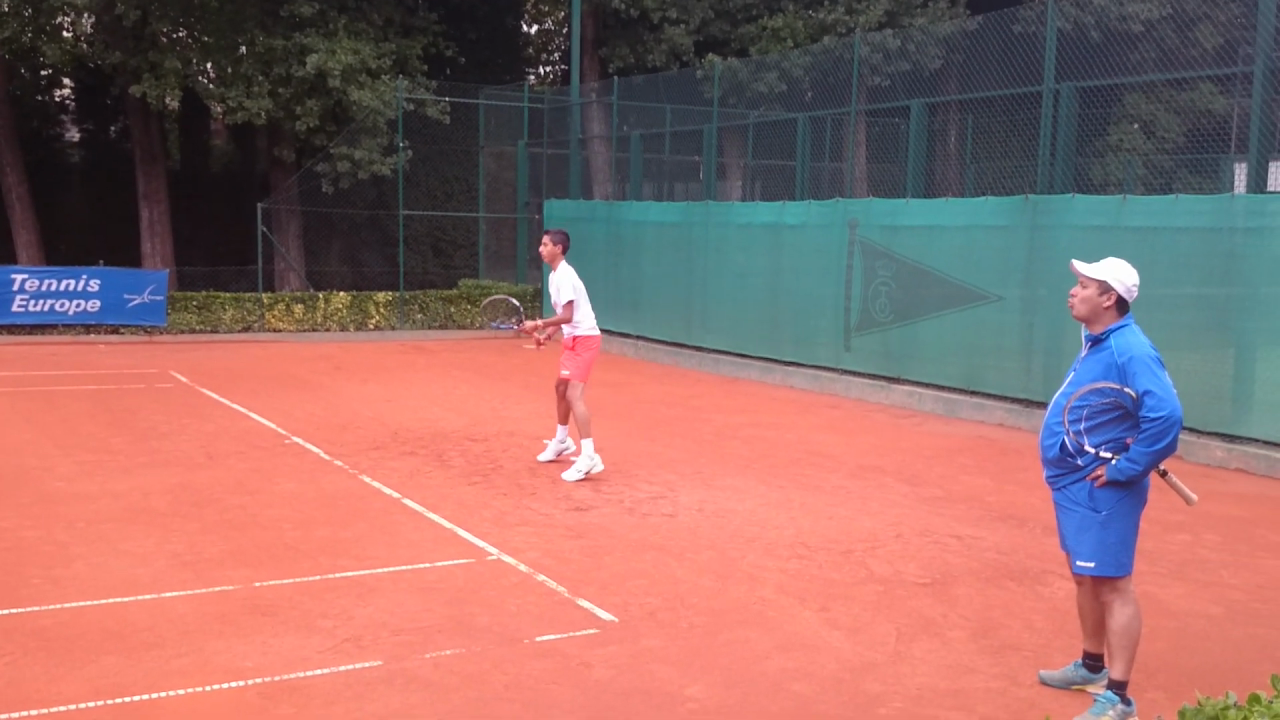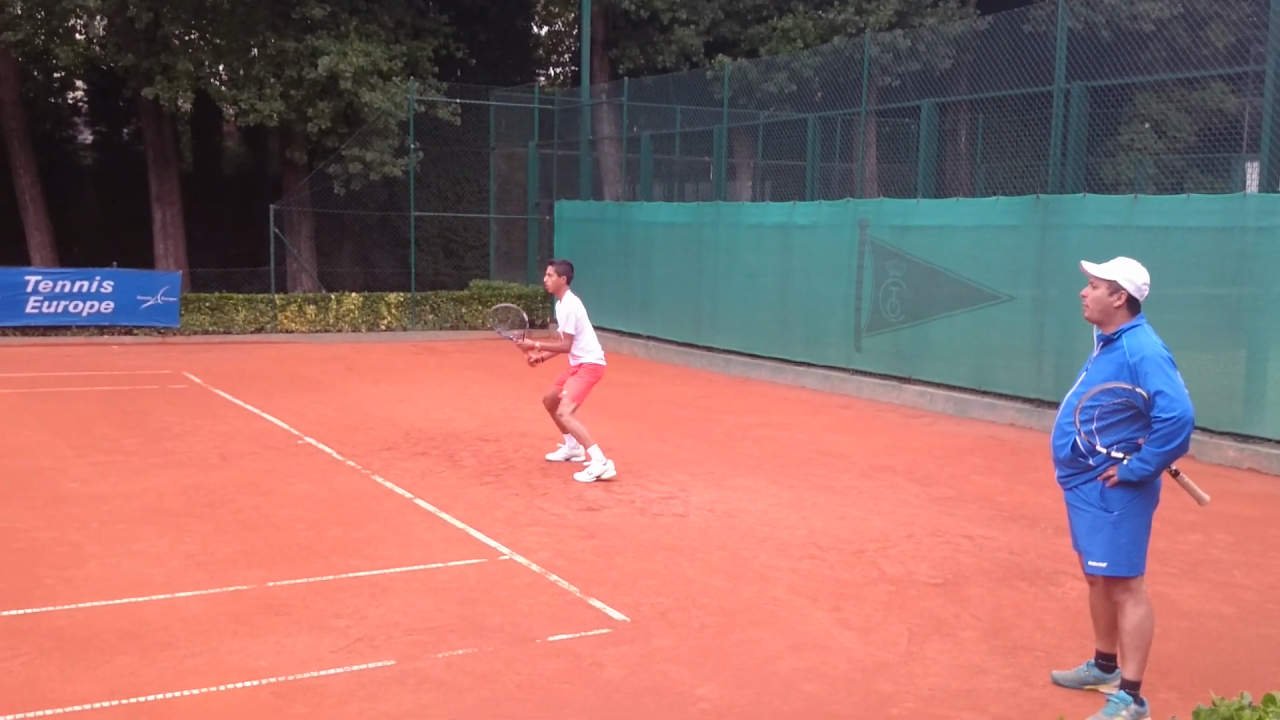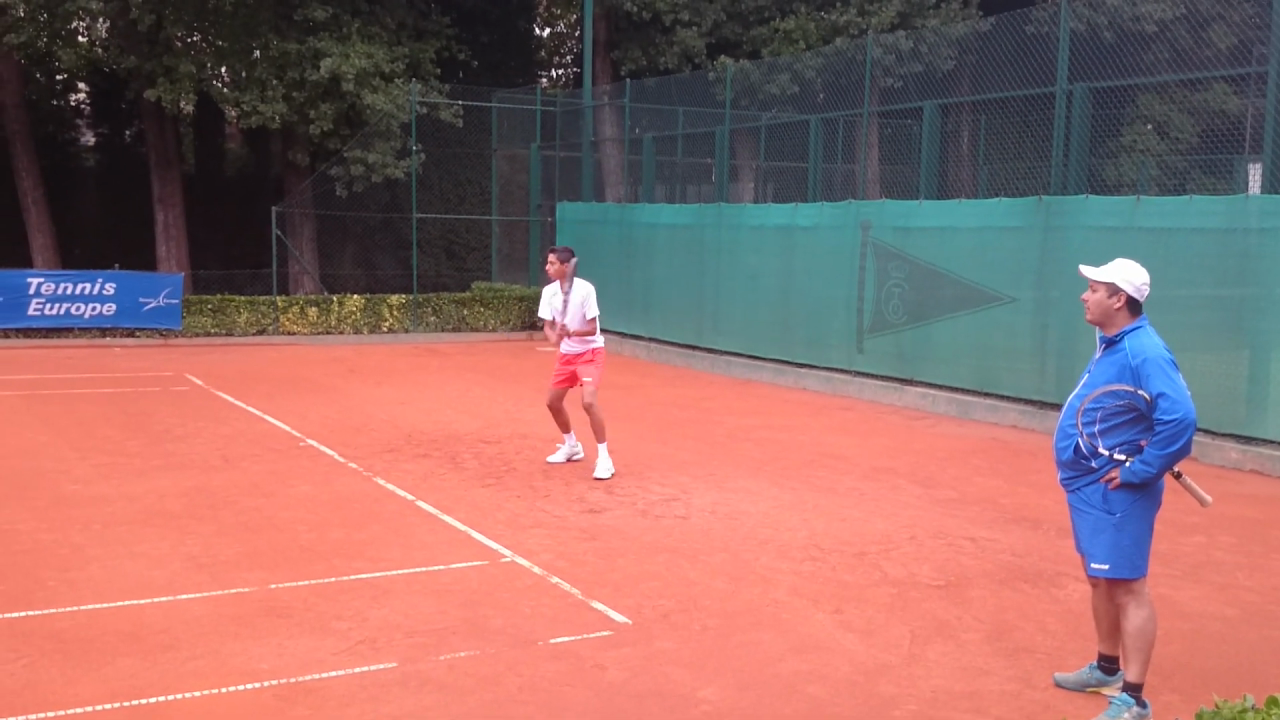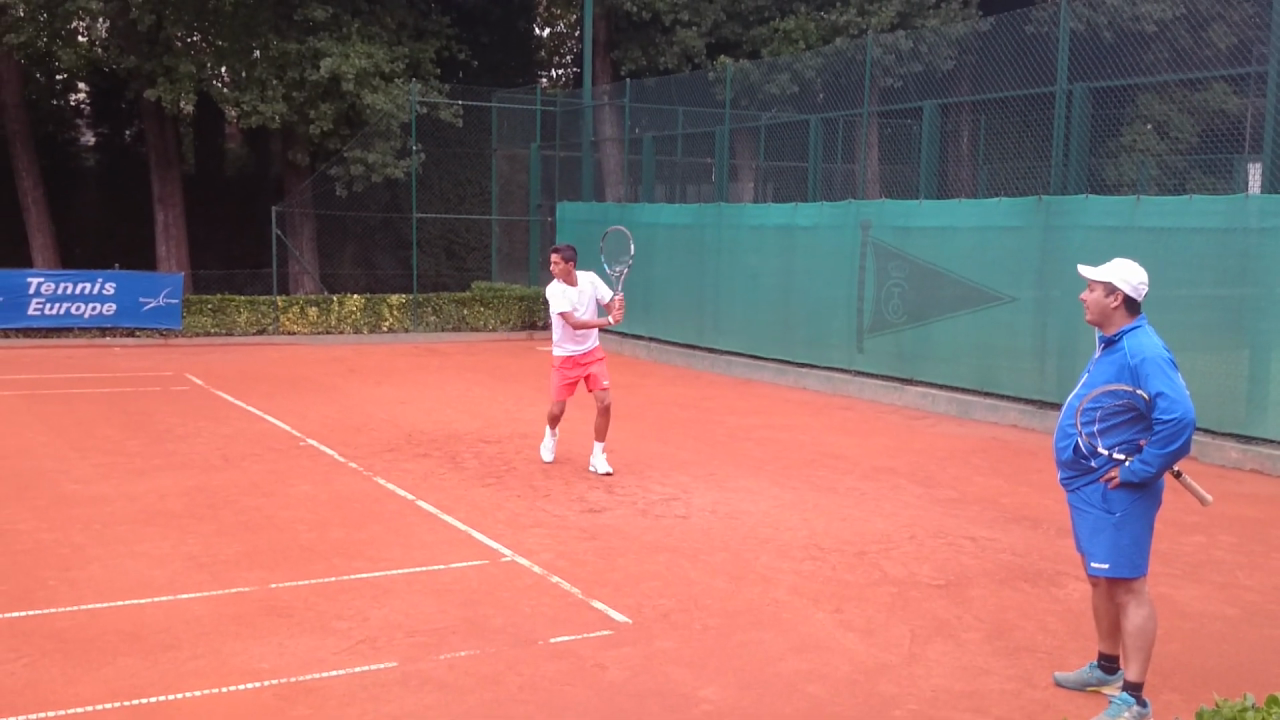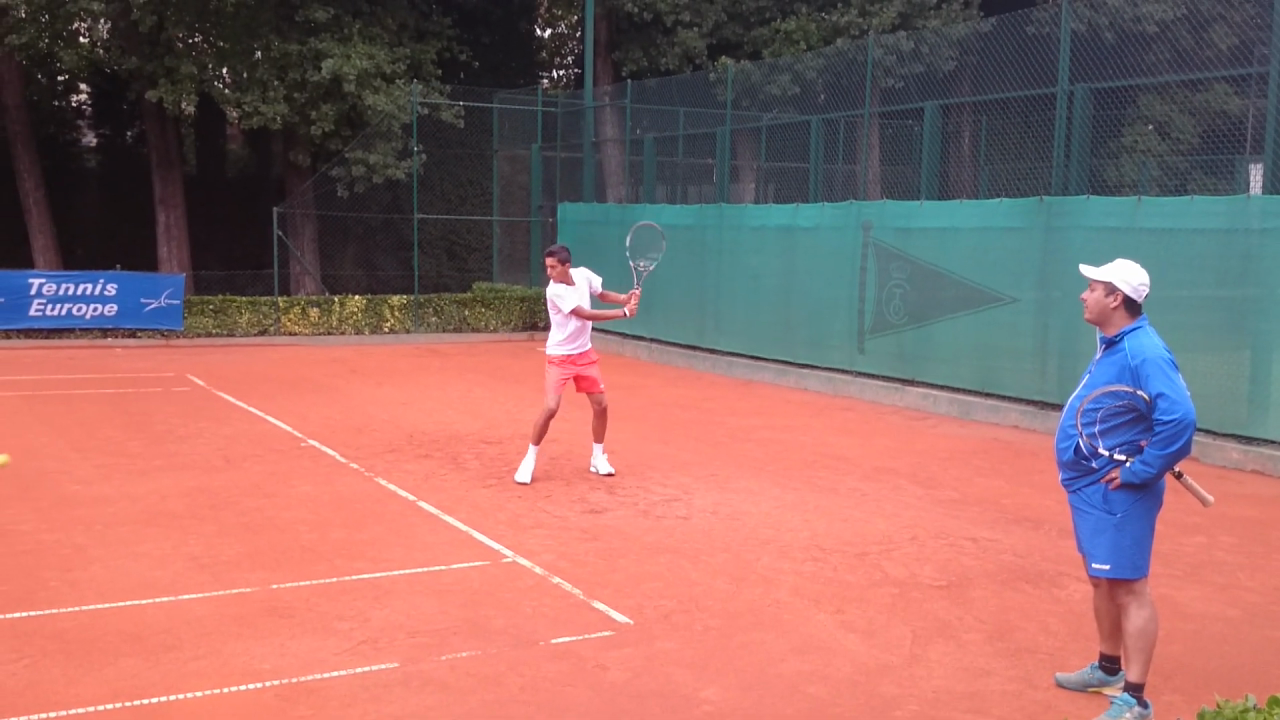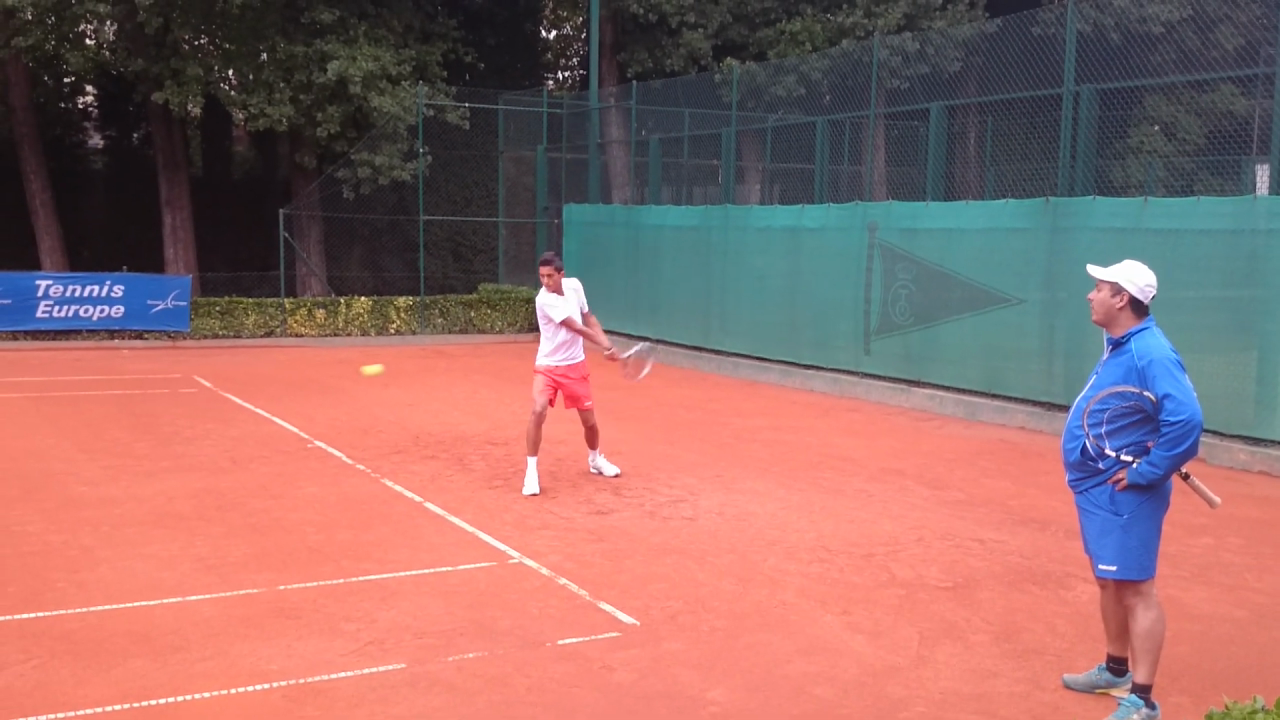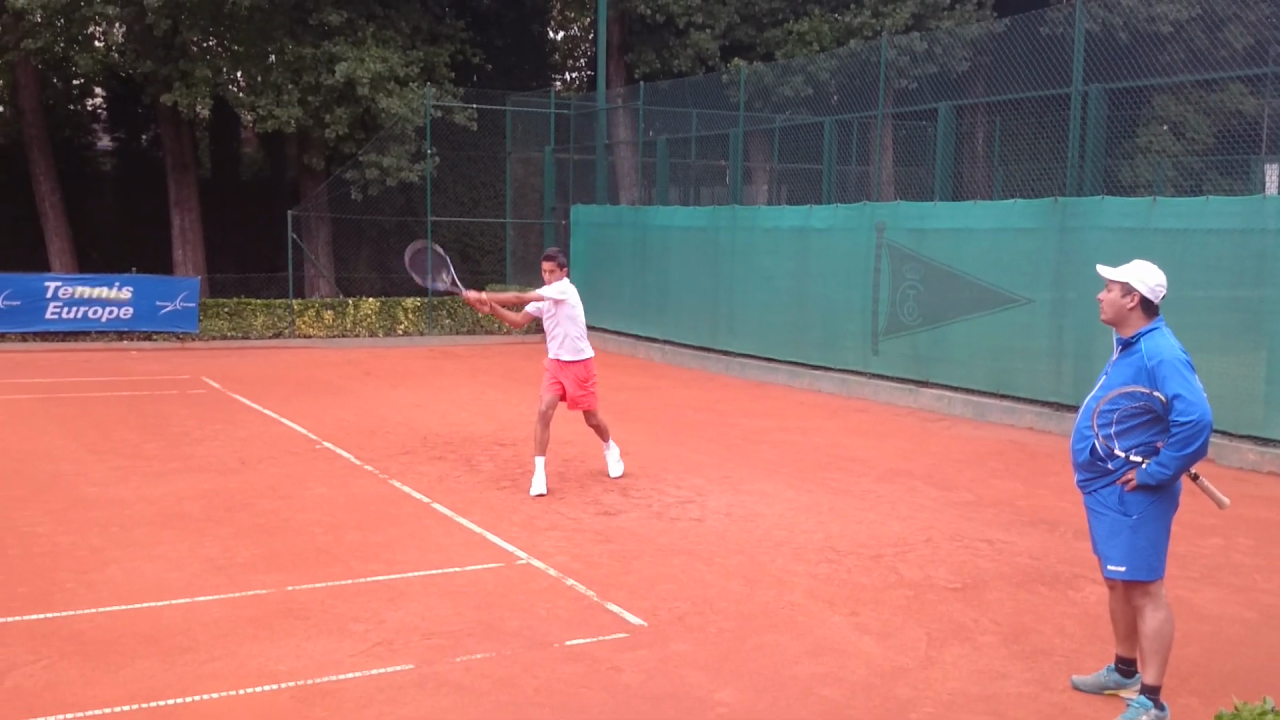
dt=0.2s
person 1, frame 1
left shoulder: (1130, 350)
right shoulder: (1095, 344)
left elbow: (1165, 416)
left wrist: (1124, 469)
left hip: (1100, 491)
right hip: (1074, 485)
left knee: (1111, 587)
right knee: (1086, 579)
right ankle: (1092, 667)
person 1, frame 2
left shoulder: (1142, 350)
right shoulder: (1107, 344)
left elbow: (1177, 417)
left wrist: (1136, 469)
left hip: (1113, 491)
right hip: (1086, 485)
left knee: (1124, 587)
right knee: (1098, 579)
right ankle: (1105, 666)
person 1, frame 3
left shoulder: (1144, 353)
right shoulder: (1110, 346)
left elbow: (1179, 419)
left wrist: (1138, 472)
left hip: (1114, 493)
right hip: (1089, 487)
left knee: (1127, 589)
right knee: (1101, 582)
right ankle: (1107, 669)
person 1, frame 4
left shoulder: (1143, 351)
right shoulder: (1110, 345)
left elbow: (1178, 418)
left wrist: (1137, 471)
left hip: (1114, 492)
right hip: (1089, 486)
left knee: (1126, 588)
right knee: (1101, 580)
right ankle: (1107, 668)
person 1, frame 5
left shoulder: (1144, 352)
right shoulder: (1111, 346)
left elbow: (1179, 418)
left wrist: (1138, 472)
left hip: (1116, 493)
right hip: (1090, 487)
left knee: (1128, 589)
right knee: (1102, 582)
right ankle: (1108, 669)
person 1, frame 6
left shoulder: (1150, 353)
right shoulder: (1118, 347)
left elbow: (1185, 420)
left wrist: (1145, 473)
left hip: (1123, 494)
right hip: (1098, 489)
left knee: (1135, 590)
right knee: (1109, 583)
right ankle: (1116, 671)
person 1, frame 7
left shoulder: (1160, 354)
right shoulder: (1127, 347)
left elbow: (1195, 420)
left wrist: (1155, 473)
left hip: (1131, 495)
right hip: (1106, 489)
left knee: (1143, 591)
right knee: (1118, 584)
right ankle: (1125, 671)
person 2, frame 1
left shoulder: (564, 275)
right shoulder: (554, 276)
left elbow: (568, 316)
left wrist: (538, 325)
right wrist: (547, 333)
left hip: (584, 338)
right hip: (574, 338)
left knee: (573, 395)
right knee: (561, 388)
left ankle: (589, 457)
right ankle: (562, 440)
person 2, frame 2
left shoulder: (569, 306)
right shoulder: (561, 304)
left elbow: (566, 346)
left wrist: (535, 345)
right wrist: (542, 355)
left hip: (588, 365)
right hip: (579, 364)
left knee: (564, 413)
right knee: (550, 401)
left ankle: (600, 463)
right ankle: (572, 447)
person 2, frame 3
left shoulder: (585, 289)
right shoulder: (548, 292)
left elbow: (592, 328)
right elbow: (548, 327)
left wrist: (570, 332)
right wrist: (555, 336)
left hip: (591, 352)
right hip: (567, 354)
left knee: (589, 402)
right knee: (553, 401)
left ankle: (604, 457)
right ankle: (571, 445)
person 2, frame 4
left shoulder: (590, 279)
right shoulder: (553, 290)
left elbow: (612, 304)
right elbow: (573, 323)
left wrist: (617, 307)
right wrist: (608, 321)
left hip: (592, 352)
right hip: (565, 357)
left knee: (604, 403)
right knee: (557, 410)
left ankle: (597, 456)
right ankle: (550, 435)
person 2, frame 5
left shoulder: (583, 274)
right shoulder: (554, 291)
left elbow: (603, 294)
right elbow: (586, 315)
left wrist: (627, 299)
right wrist: (624, 312)
left hip: (584, 353)
right hip: (559, 357)
left knee: (601, 405)
right knee: (551, 408)
left ankle: (598, 457)
right ankle: (530, 457)
person 2, frame 6
left shoulder: (574, 286)
right shoulder: (544, 299)
left elbow: (588, 318)
right elbow: (575, 328)
left wrist: (604, 342)
right wrist: (602, 344)
left hip: (575, 366)
right hip: (547, 367)
left knee: (590, 421)
right knee: (537, 412)
left ankle: (595, 459)
right ankle: (532, 473)
person 2, frame 7
left shoulder: (566, 289)
right shoulder: (541, 296)
left elbow: (525, 297)
right elbow: (519, 321)
left wrist: (487, 297)
right wrist: (491, 307)
left hip: (580, 362)
right hip: (556, 362)
left knee: (592, 418)
right knee: (544, 413)
left ankle: (611, 450)
right ankle: (540, 474)
